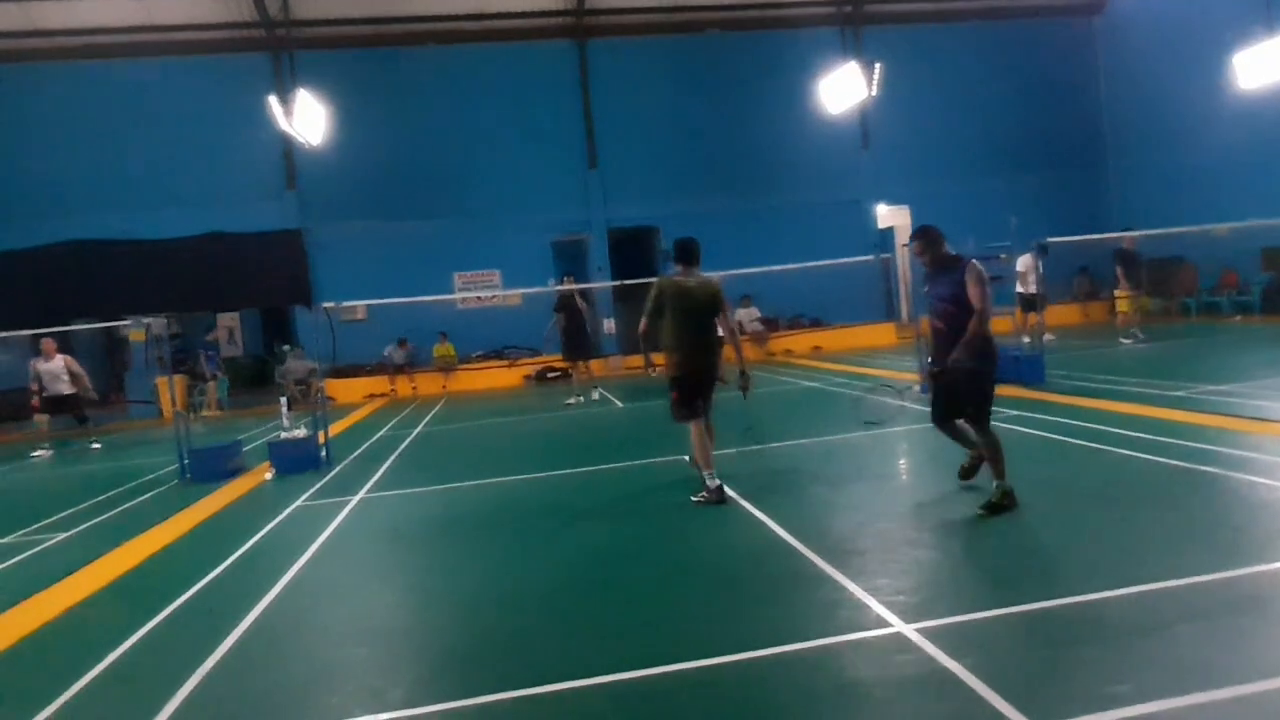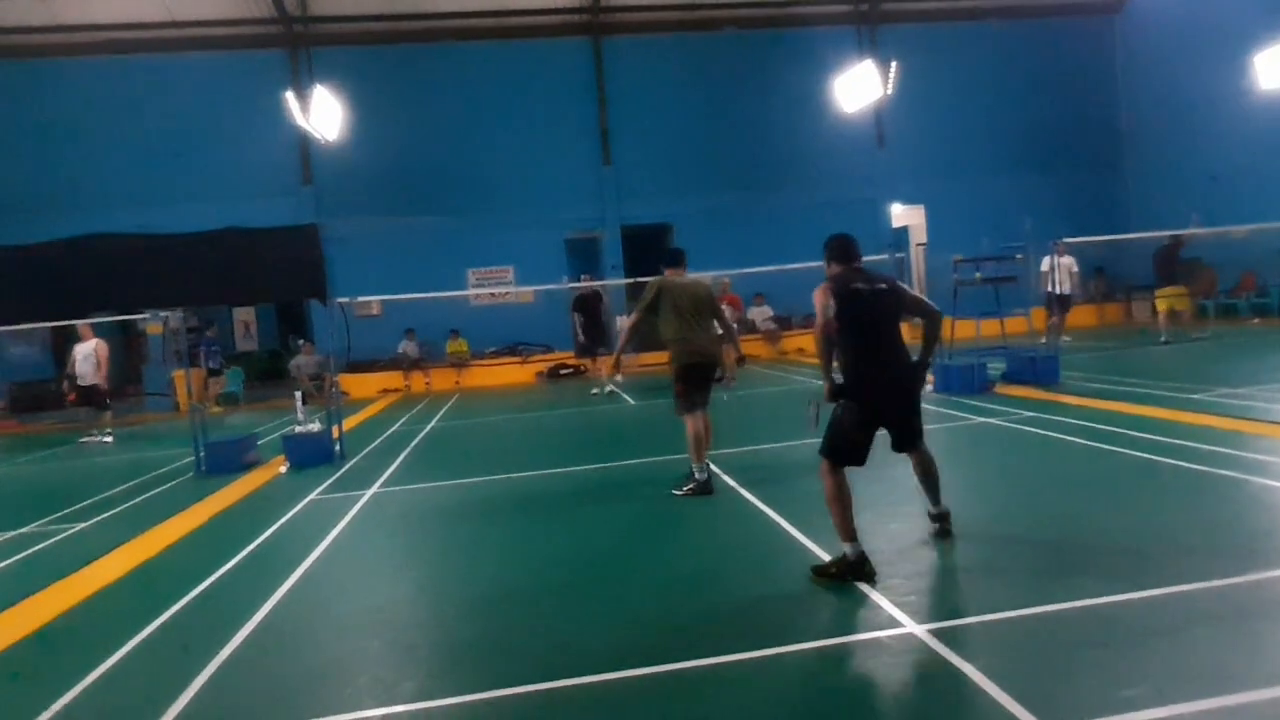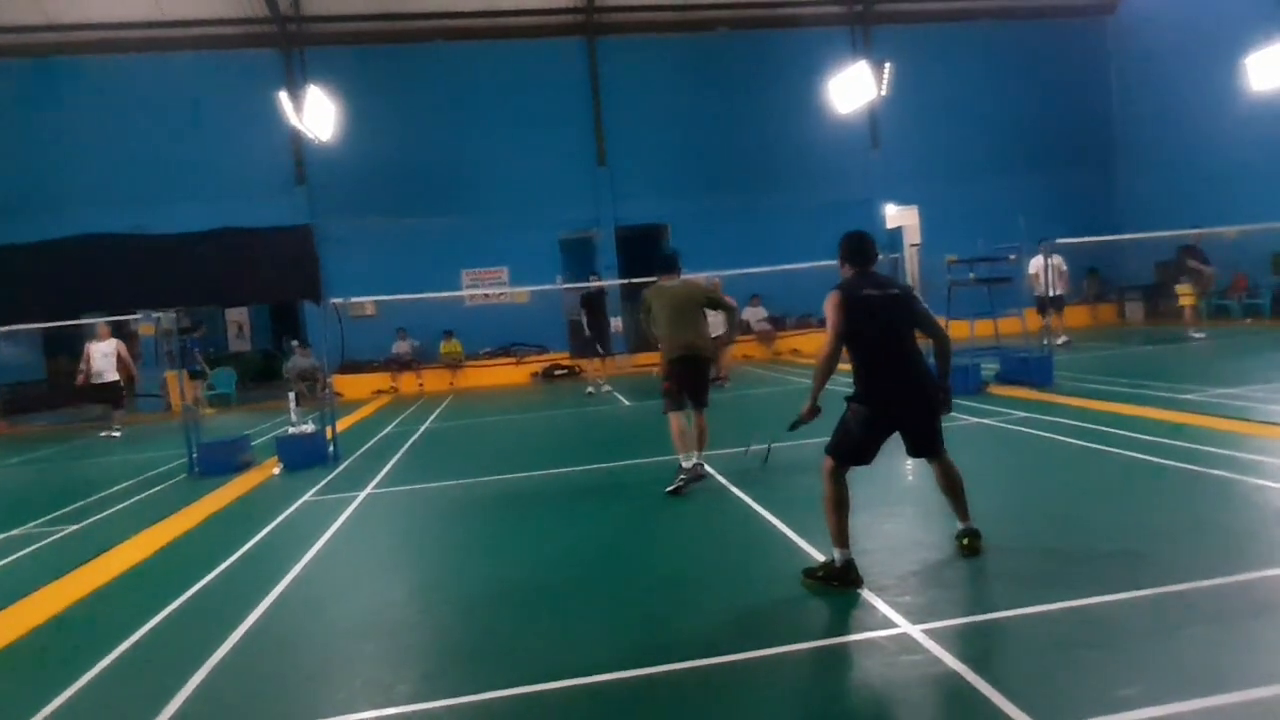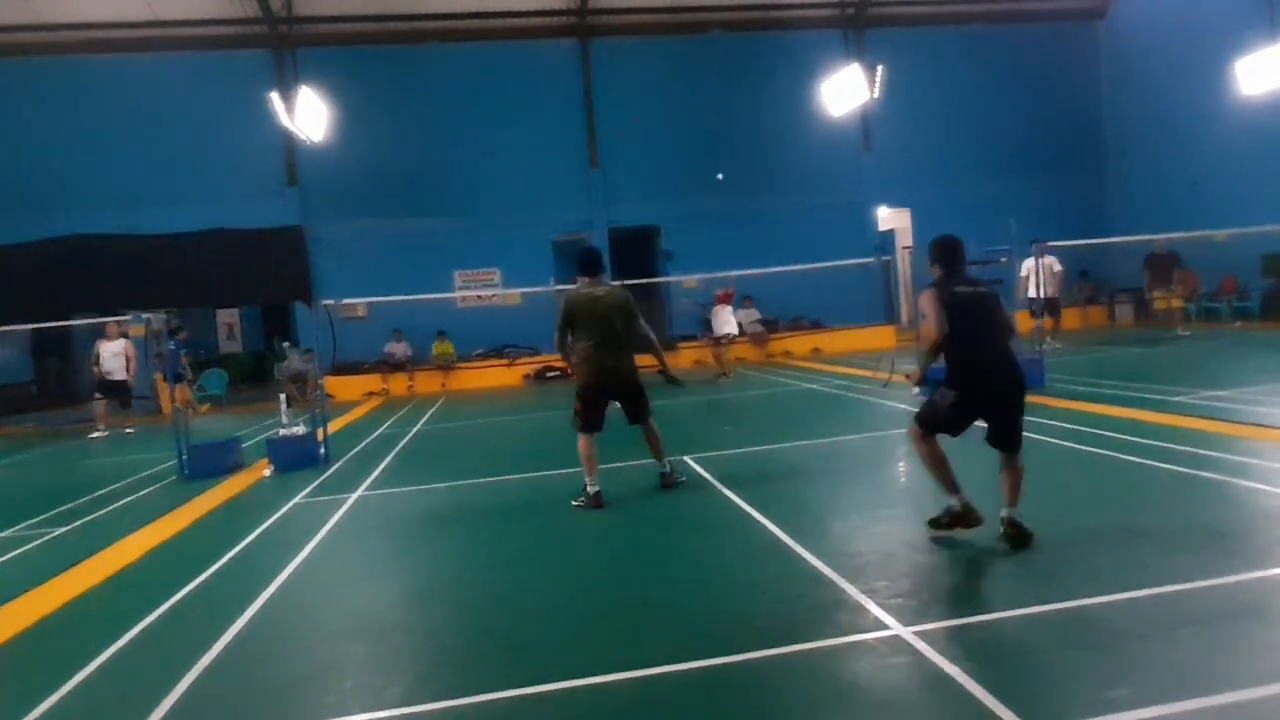
dt=1s
person 1, frame 1
left shoulder: (969, 270)
right shoulder: (930, 277)
left elbow: (982, 313)
left wrist: (962, 351)
right wrist: (933, 357)
left hip: (975, 359)
right hip: (946, 362)
left knee: (979, 424)
right knee: (942, 420)
left ankle: (1002, 489)
right ankle: (977, 451)
person 1, frame 2
left shoulder: (827, 289)
right shoulder: (887, 285)
left elbow: (823, 326)
right elbow: (933, 315)
left wrist: (827, 377)
right wrist: (923, 360)
left hip: (862, 389)
right hip: (902, 382)
left knee: (831, 466)
right knee: (915, 448)
left ankle: (853, 557)
right ankle: (940, 514)
person 1, frame 3
left shoulder: (839, 296)
right shoulder: (901, 290)
left elbow: (831, 352)
right elbow: (941, 338)
left wrist: (813, 400)
right wrist: (942, 385)
left hip: (874, 398)
right hip: (919, 391)
left knee: (833, 469)
right knee: (937, 457)
left ankle: (842, 563)
right ankle: (968, 531)
person 1, frame 4
left shoulder: (932, 293)
right shoulder: (986, 291)
left elbow: (937, 335)
right elbow: (1008, 332)
left wrist: (920, 370)
left hip: (966, 382)
right hip: (1008, 378)
left knee: (920, 433)
right knee: (1010, 452)
left ankle: (958, 506)
right ankle: (1011, 520)
person 2, frame 1
left shoulder: (663, 286)
right shoulder: (712, 287)
left elbow: (643, 329)
right elbow: (729, 329)
left wrist: (646, 353)
right wrist: (743, 369)
left hip: (680, 363)
right hip: (708, 361)
left knee: (693, 421)
right knee: (703, 415)
left ankle: (712, 485)
right ankle: (703, 464)
person 2, frame 2
left shoulder: (657, 286)
right shoulder: (702, 287)
left elbow: (632, 323)
right elbow: (725, 323)
left wrist: (617, 354)
right wrist: (738, 352)
left hip: (684, 356)
right hip: (710, 353)
left knee: (690, 414)
right knee: (702, 409)
left ankle: (701, 478)
right ankle: (702, 464)
person 2, frame 3
left shoulder: (649, 294)
right shoulder: (697, 287)
left elbow: (647, 325)
right elbow: (731, 307)
left hip: (674, 354)
right hip: (702, 351)
left knee: (675, 411)
right knee: (698, 410)
left ankle: (687, 466)
right ankle: (697, 462)
person 2, frame 4
left shoulder: (572, 299)
right shoulder: (621, 296)
left elbow: (561, 342)
right elbow: (644, 332)
left wrist: (571, 363)
right wrist: (664, 365)
left hip: (589, 375)
right hip: (624, 371)
left knee: (586, 433)
right knee: (645, 422)
left ankle: (592, 490)
right ankle: (666, 472)
